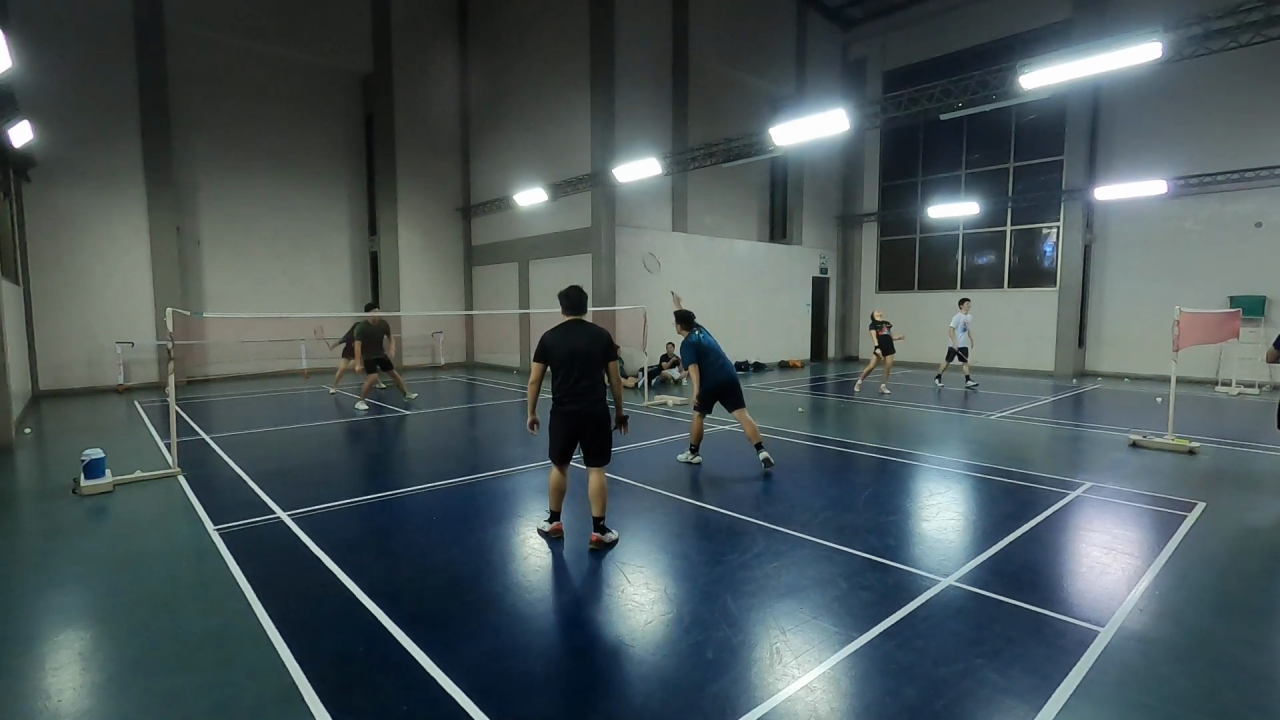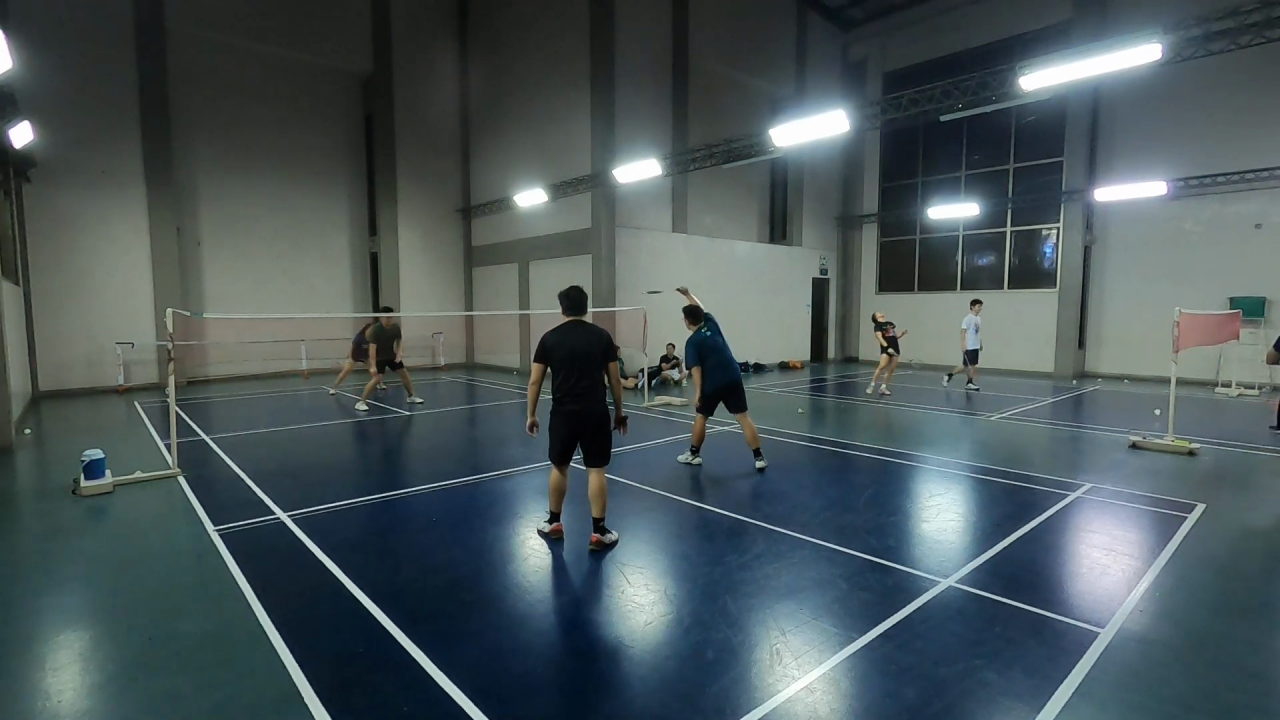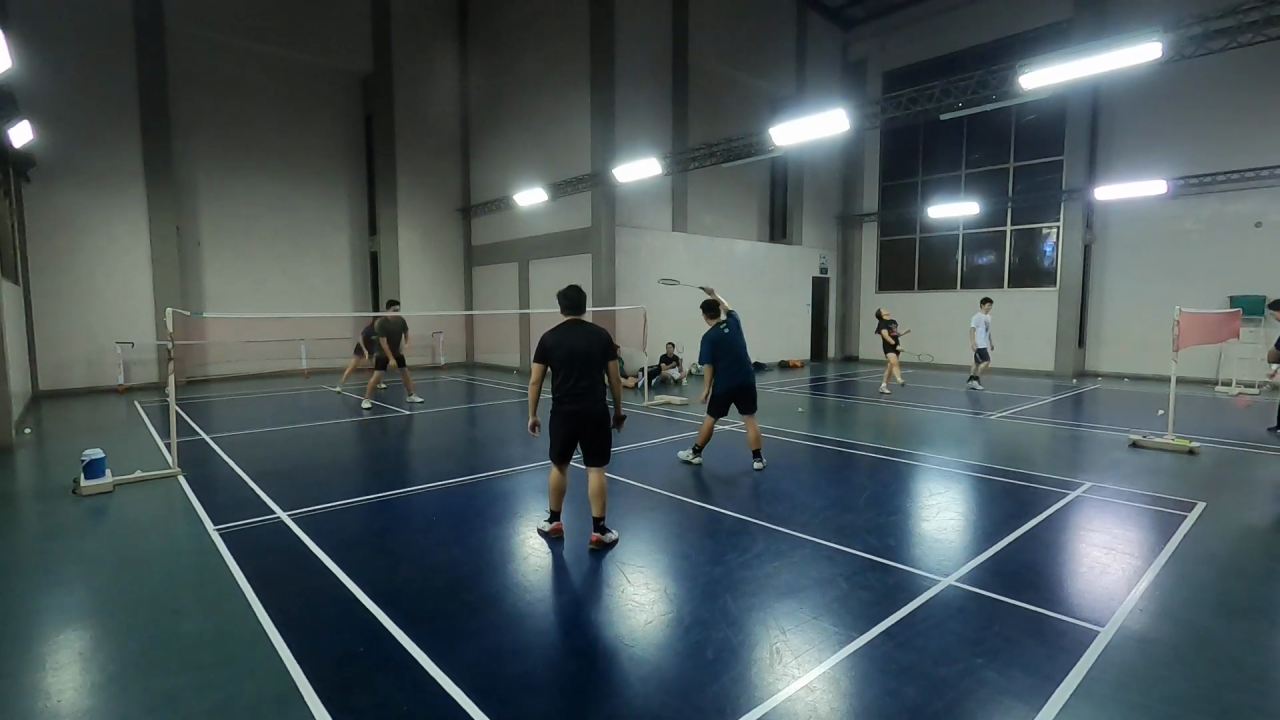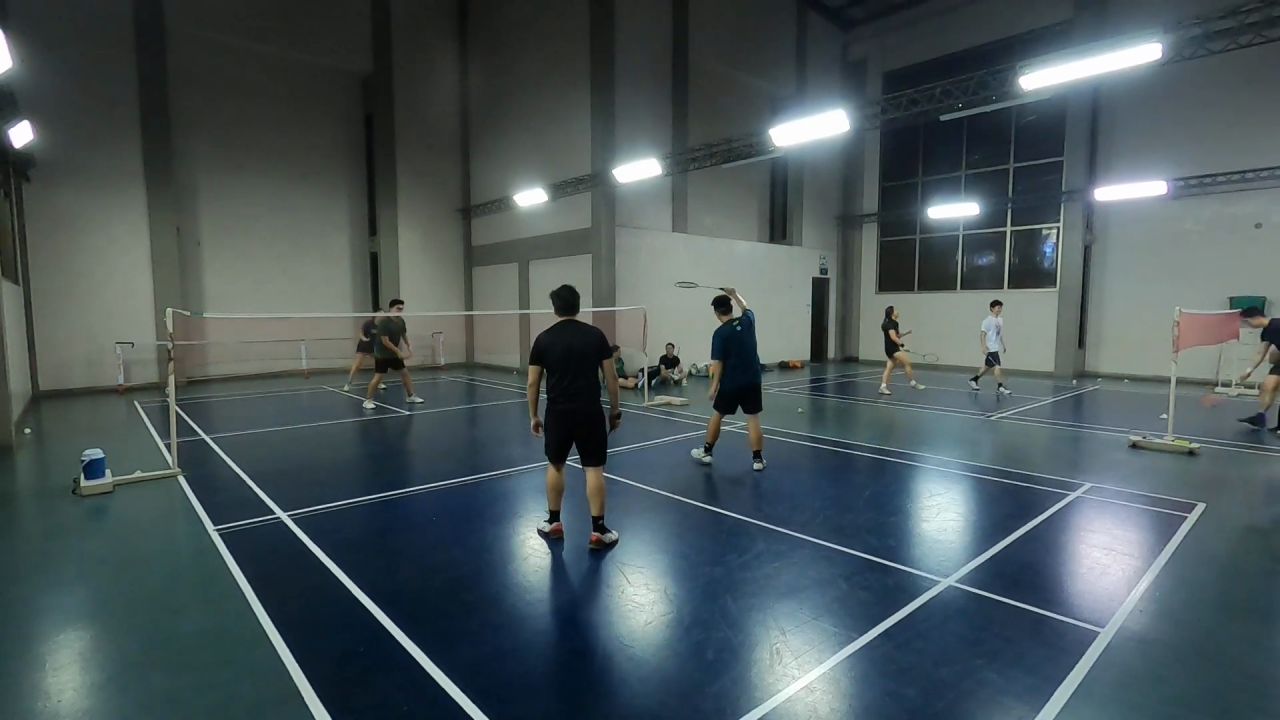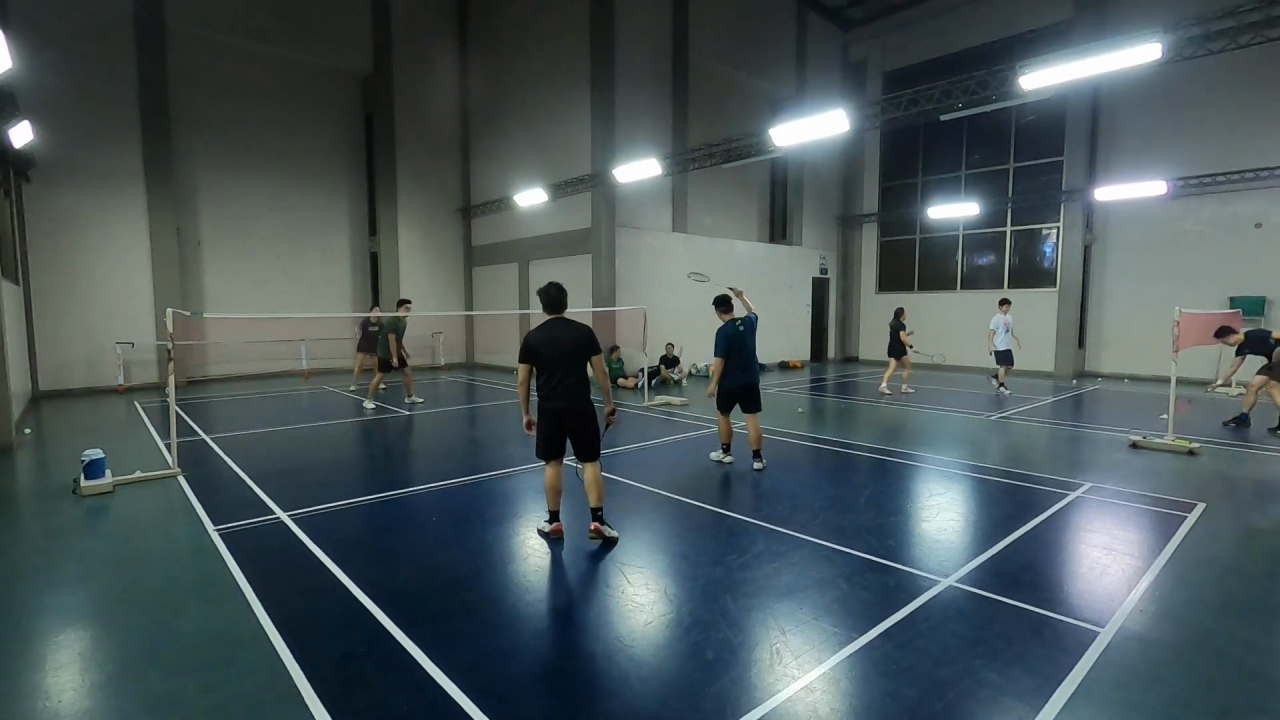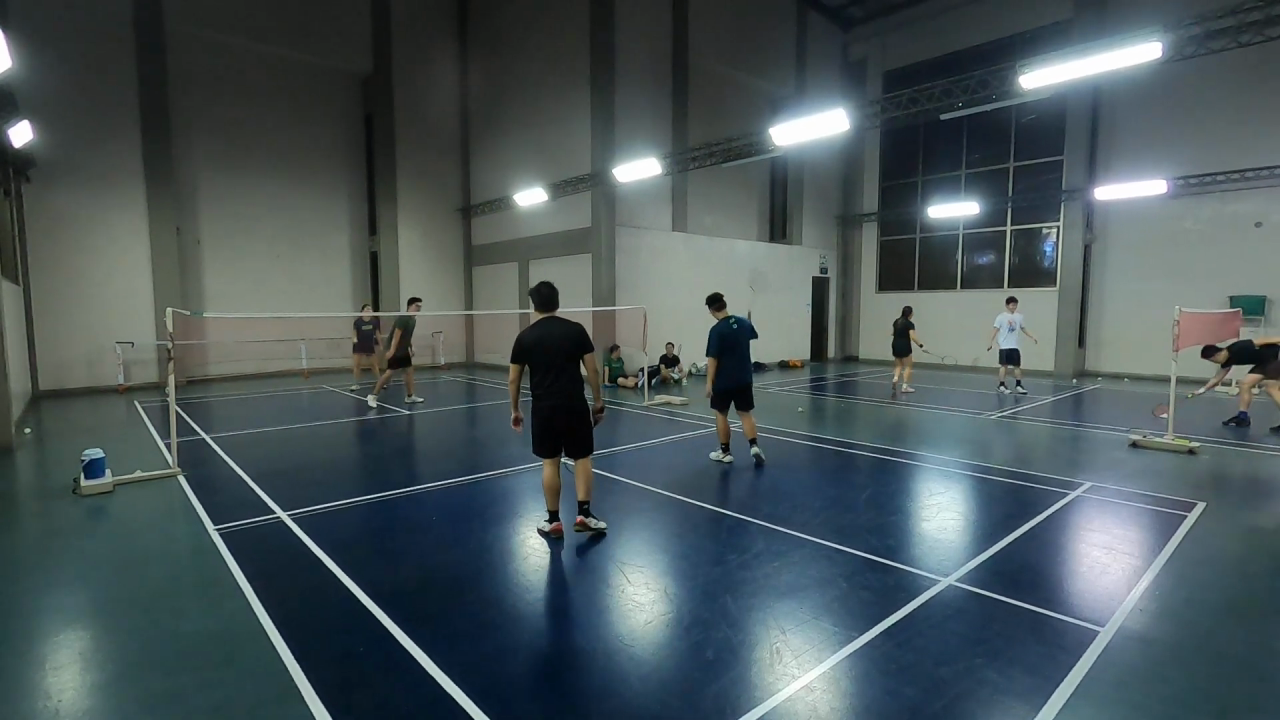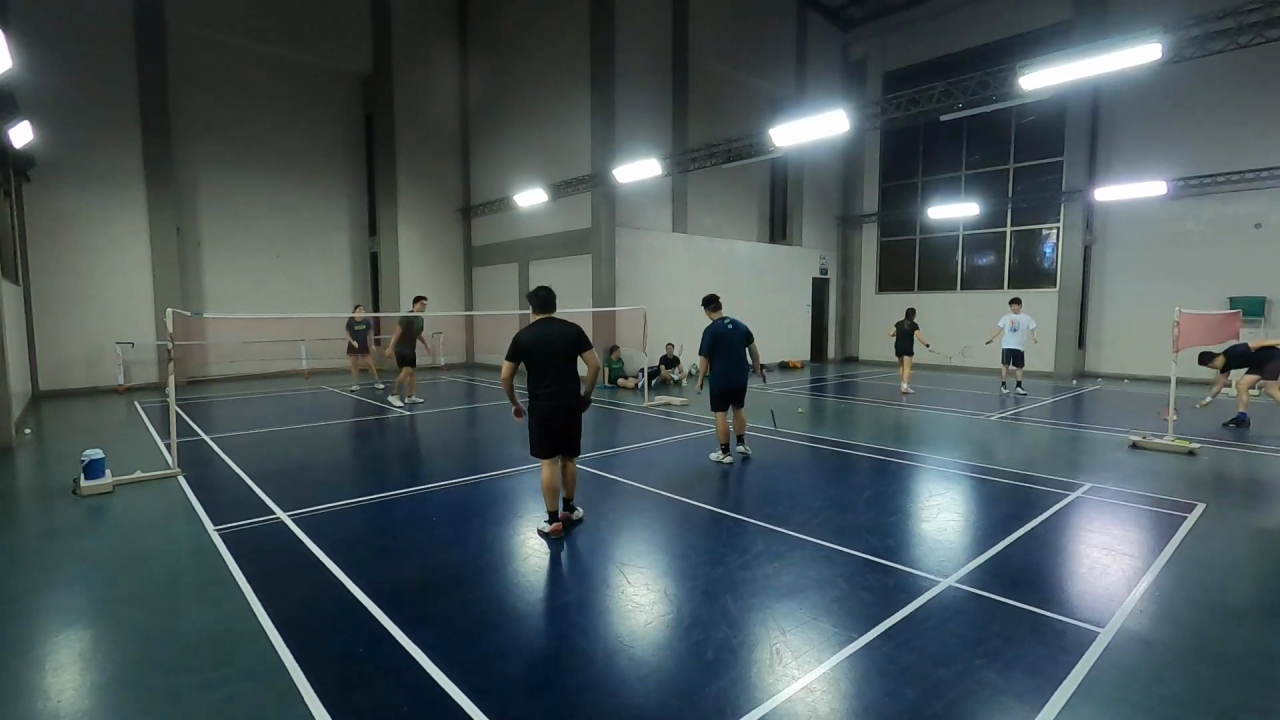
dt=0.2s
person 1, frame 1
left shoulder: (549, 338)
right shoulder: (602, 335)
left elbow: (534, 381)
right elbow: (615, 379)
left wrist: (531, 413)
right wrist: (619, 411)
left hip: (563, 412)
right hip: (595, 412)
left knee: (559, 467)
right knee: (597, 470)
left ankle: (554, 522)
right ankle: (599, 531)
person 1, frame 2
left shoulder: (550, 338)
right shoulder: (602, 336)
left elbow: (535, 381)
right elbow: (615, 380)
left wrist: (531, 415)
right wrist: (619, 412)
left hip: (563, 413)
right hip: (595, 413)
left knee: (559, 467)
right knee: (596, 470)
left ankle: (554, 523)
right ankle: (599, 532)
person 1, frame 3
left shoulder: (549, 338)
right shoulder: (601, 335)
left elbow: (535, 381)
right elbow: (615, 379)
left wrist: (532, 415)
right wrist: (618, 410)
left hip: (563, 413)
right hip: (595, 412)
left knee: (559, 466)
right knee: (596, 470)
left ankle: (554, 522)
right ankle: (599, 531)
person 1, frame 4
left shoulder: (543, 339)
right shoulder: (595, 335)
left elbow: (532, 383)
right elbow: (611, 377)
left wrist: (534, 416)
right wrist: (615, 410)
left hip: (557, 412)
right hip: (589, 411)
left knee: (555, 466)
right knee: (594, 469)
left ankle: (554, 522)
right ankle: (598, 530)
person 1, frame 5
left shoulder: (532, 337)
right shoulder: (583, 332)
left elbow: (523, 381)
right elbow: (601, 372)
left wrist: (526, 414)
right wrist: (609, 405)
left hip: (549, 410)
right hip: (581, 408)
left knee: (552, 465)
right knee: (590, 463)
left ankle: (554, 522)
right ankle: (597, 522)
person 1, frame 6
left shoulder: (525, 336)
right shoulder: (576, 330)
left elbow: (513, 379)
right elbow: (593, 370)
left wrist: (515, 411)
right wrist: (598, 402)
left hip: (543, 408)
right hip: (574, 406)
left knee: (550, 463)
right knee: (582, 459)
left ankle: (553, 521)
right ankle: (584, 514)
person 1, frame 7
left shoulder: (523, 336)
right shoulder: (573, 330)
left elbow: (505, 377)
right elbow: (594, 366)
left wrist: (514, 403)
right wrist: (586, 394)
left hip: (540, 407)
right hip: (570, 405)
left knee: (548, 463)
right knee: (569, 459)
left ankle: (554, 521)
right ankle: (569, 509)
